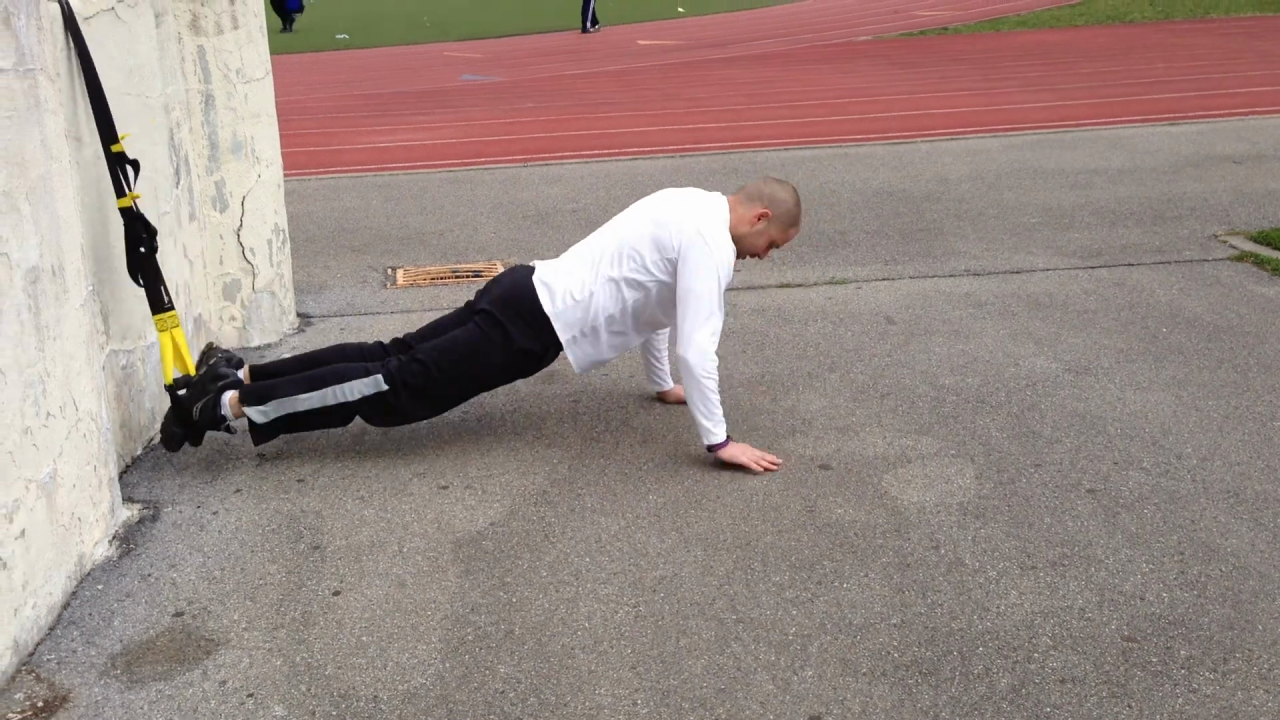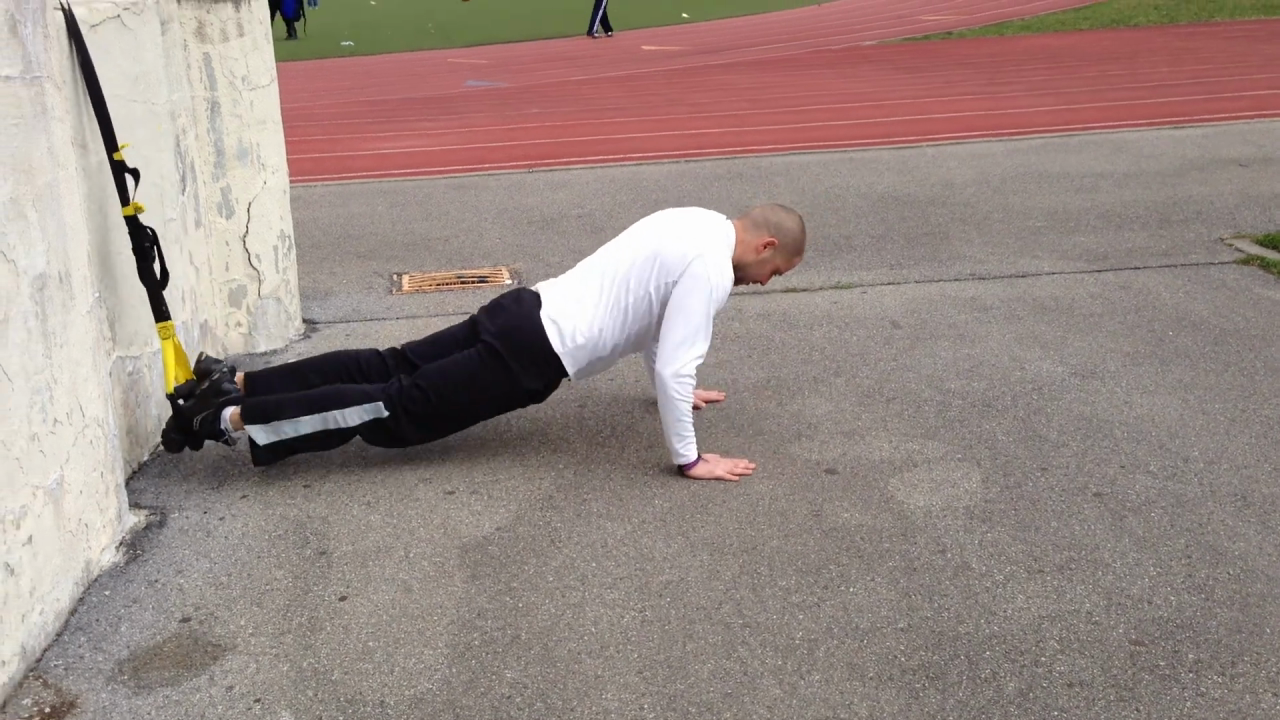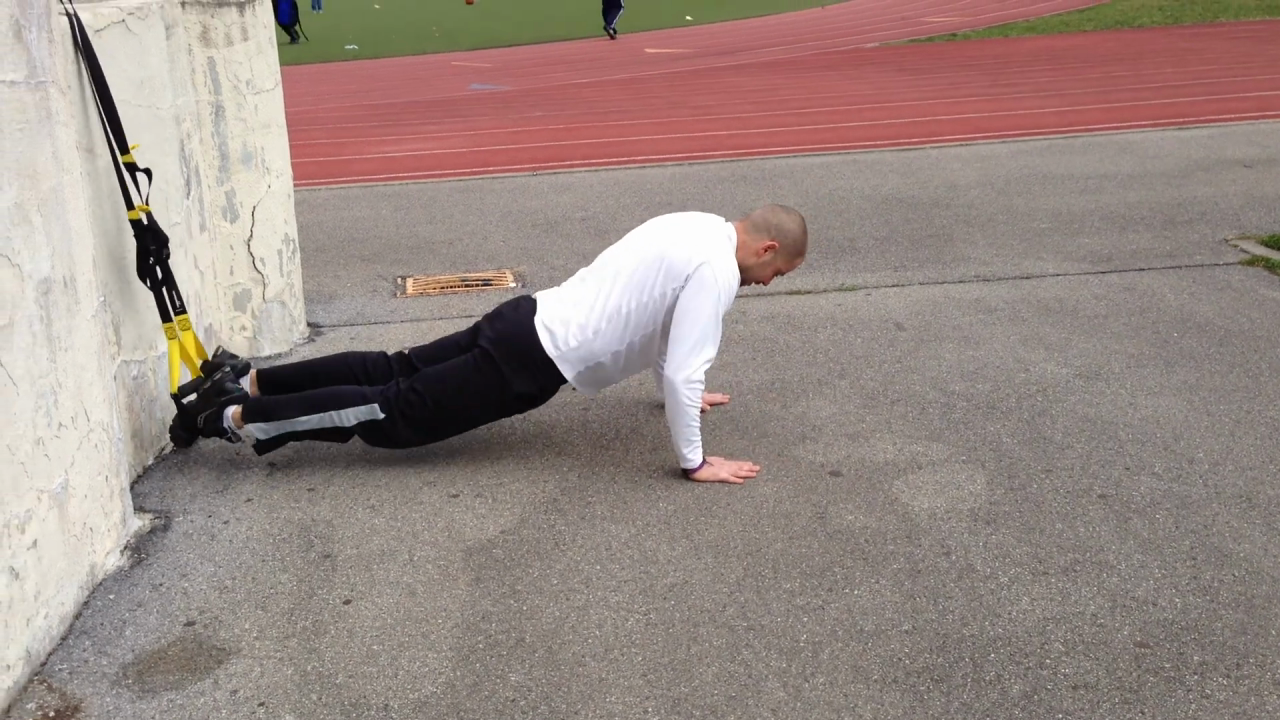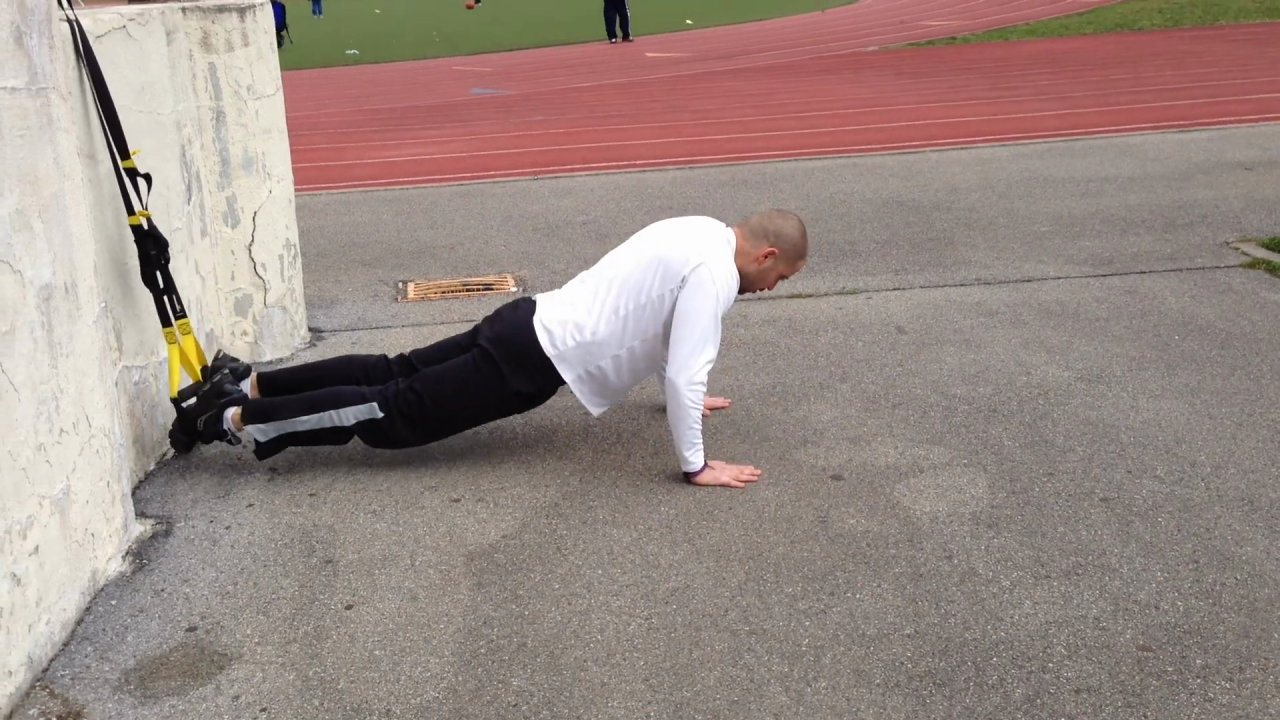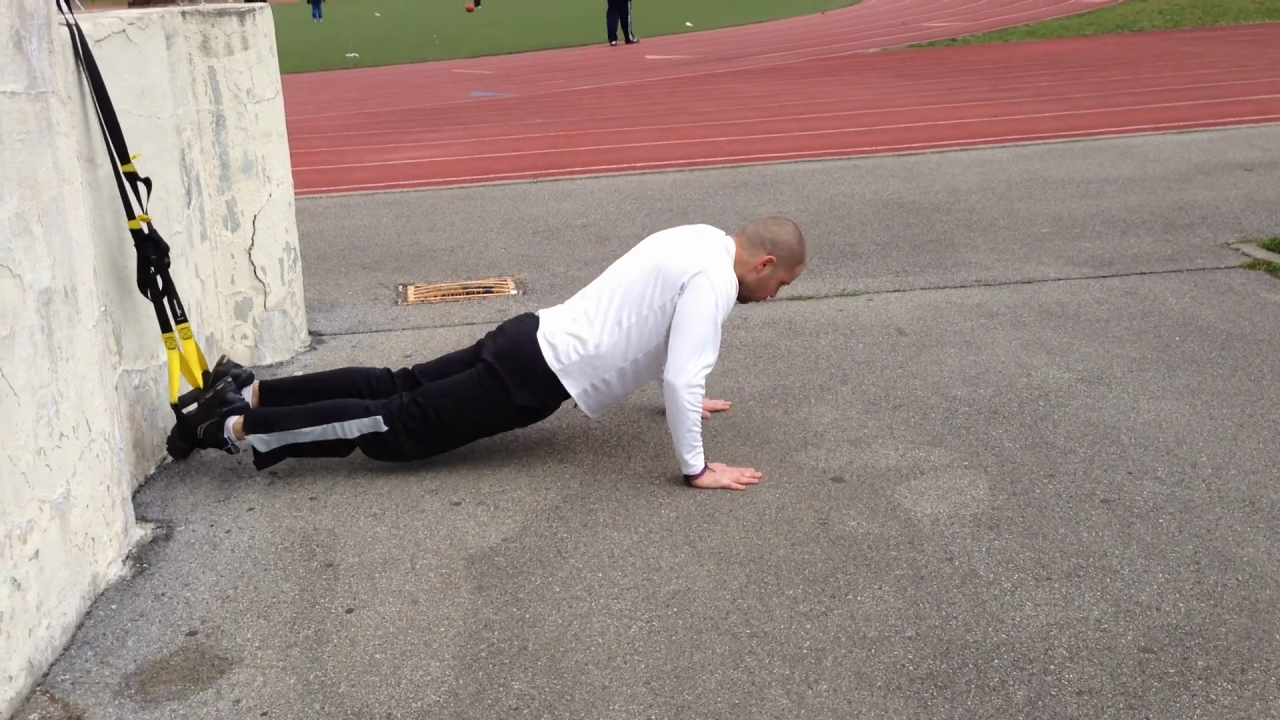
dt=0.2s
person 1, frame 1
left shoulder: (692, 205)
right shoulder: (713, 243)
left elbow: (647, 299)
right elbow: (698, 344)
left wrist: (665, 383)
right wrist: (719, 441)
left hip: (525, 293)
right hip: (534, 325)
left knee: (391, 360)
right knee: (396, 389)
left ankle: (236, 372)
right ankle: (231, 404)
person 1, frame 2
left shoulder: (698, 223)
right shoulder: (713, 267)
right elbow: (674, 367)
left wrist: (676, 390)
right wrist: (689, 458)
left hip: (526, 312)
right hip: (536, 353)
left knee: (387, 369)
right knee: (396, 411)
left ankle: (234, 381)
right ankle: (232, 417)
person 1, frame 3
left shoulder: (699, 227)
right shoulder: (716, 271)
right elbow: (683, 372)
left wrist: (678, 393)
right wrist: (694, 462)
left hip: (529, 321)
right hip: (536, 358)
left knee: (395, 372)
right knee: (394, 413)
left ankle: (246, 378)
right ankle: (236, 414)
person 1, frame 4
left shoulder: (701, 232)
right shoulder: (716, 273)
right elbow: (685, 374)
left wrist: (683, 395)
right wrist: (697, 466)
left hip: (530, 326)
right hip: (534, 360)
left knee: (393, 375)
right knee: (393, 413)
left ankle: (245, 382)
right ankle: (236, 417)
person 1, frame 5
left shoulder: (702, 241)
right shoulder: (715, 280)
right elbow: (683, 377)
left wrist: (683, 398)
right wrist: (697, 468)
left hip: (533, 342)
right hip: (538, 376)
left knee: (394, 389)
right knee: (397, 428)
left ankle: (247, 390)
right ankle: (238, 426)
